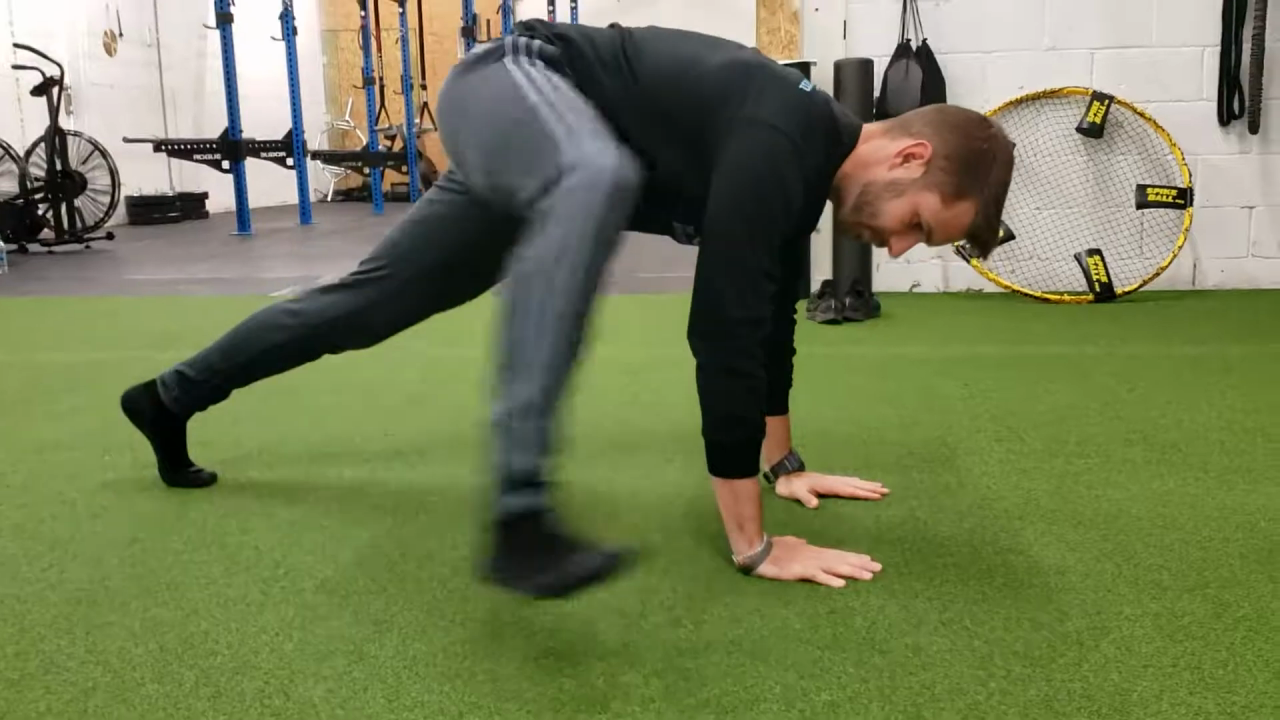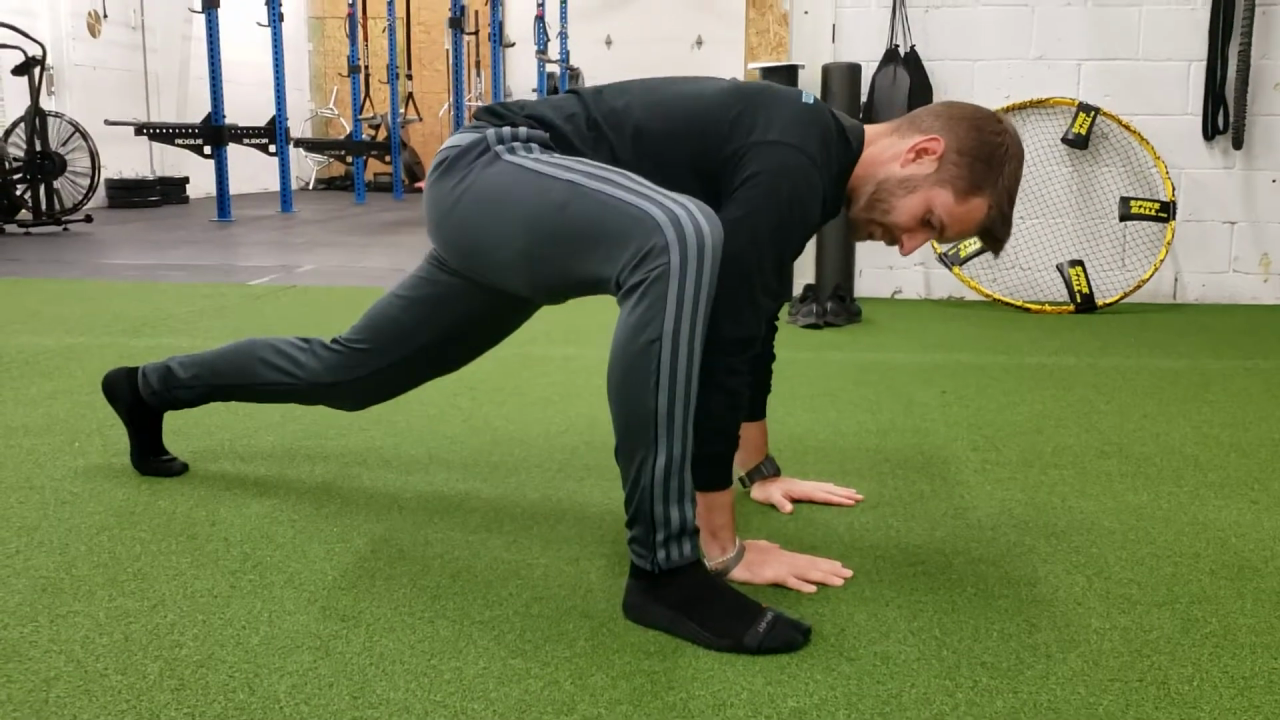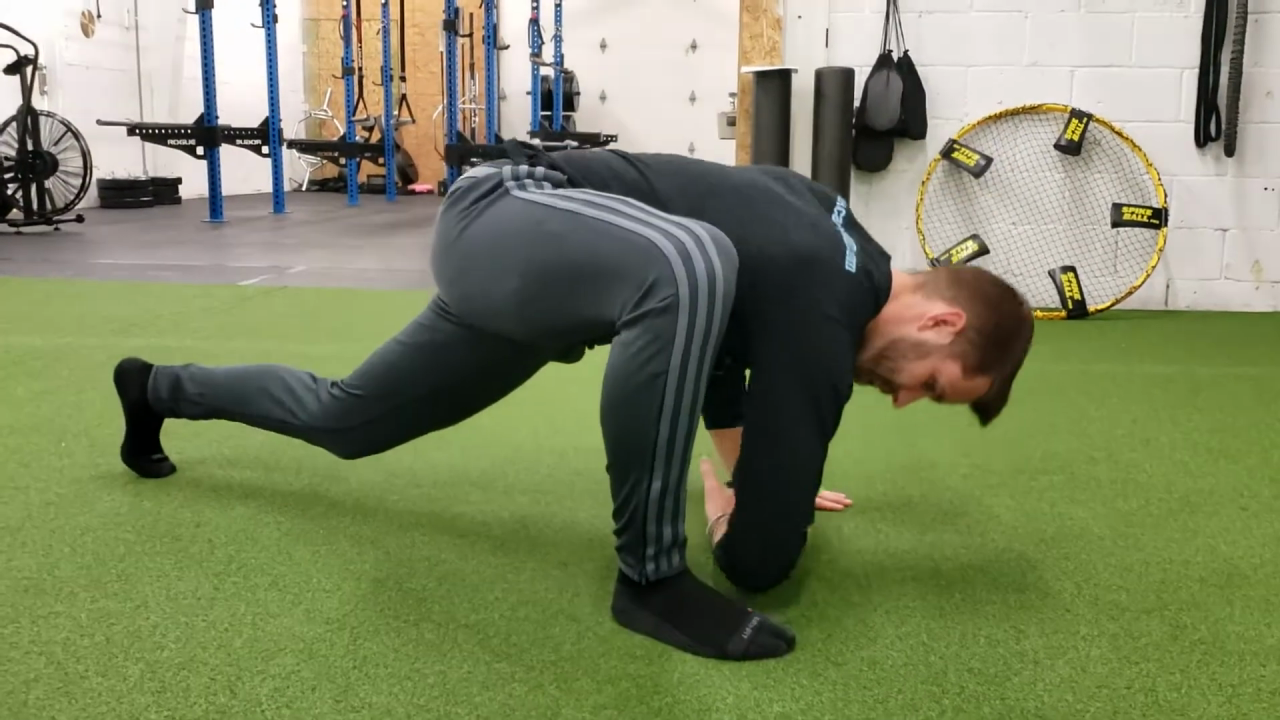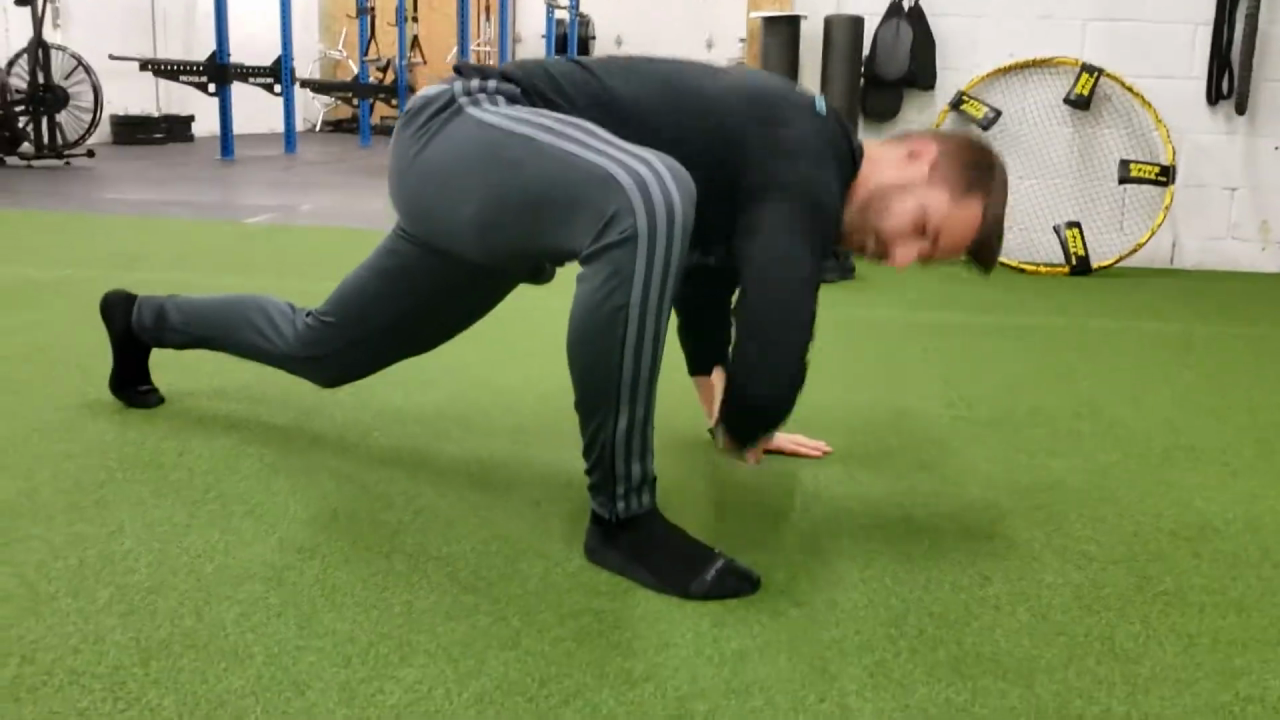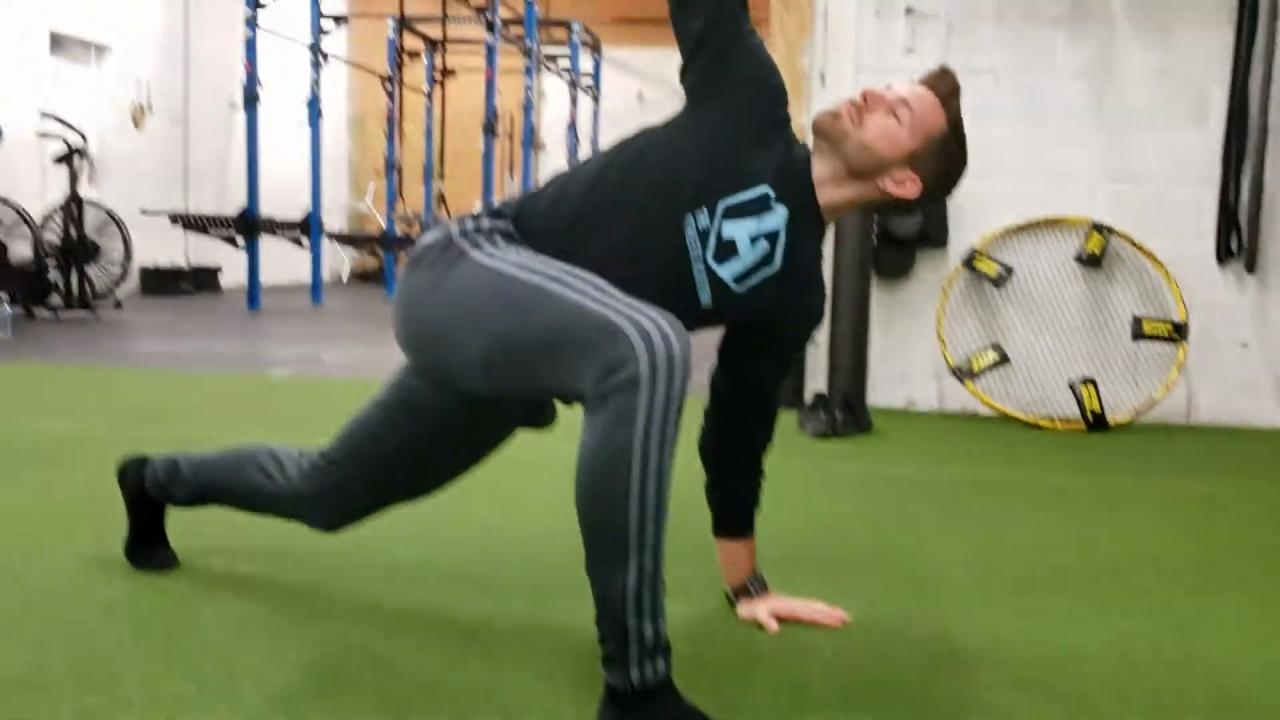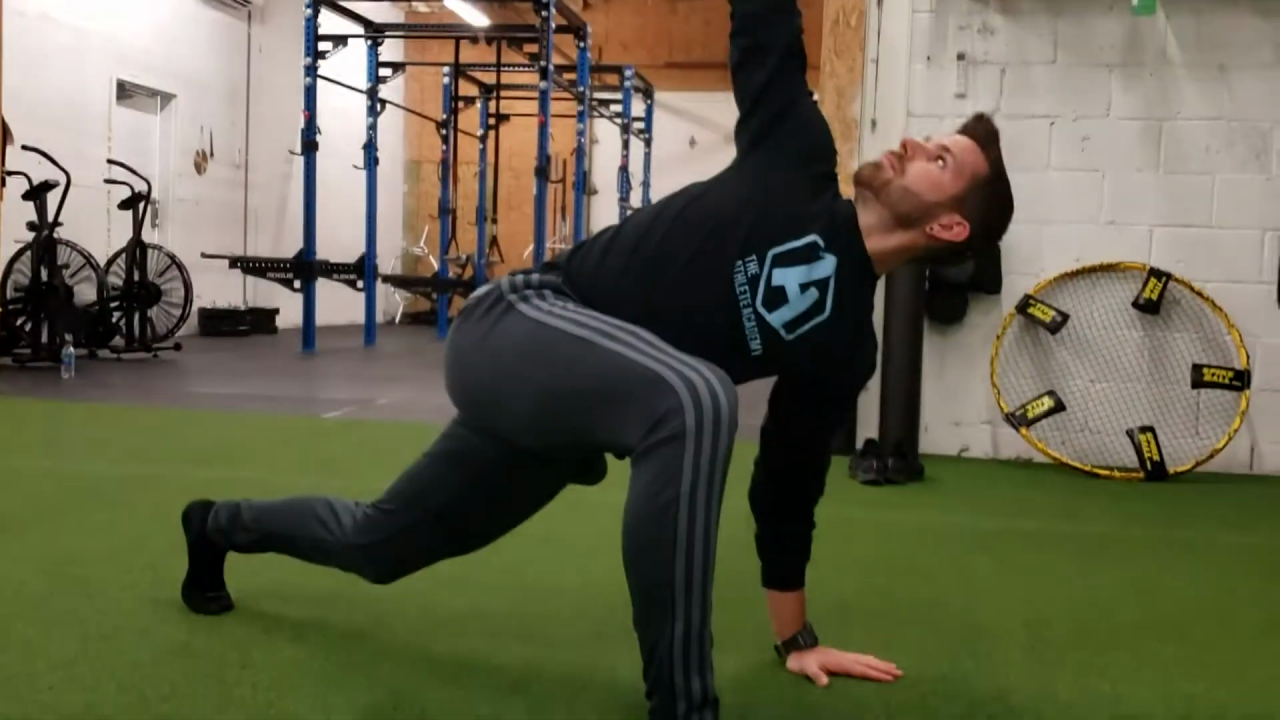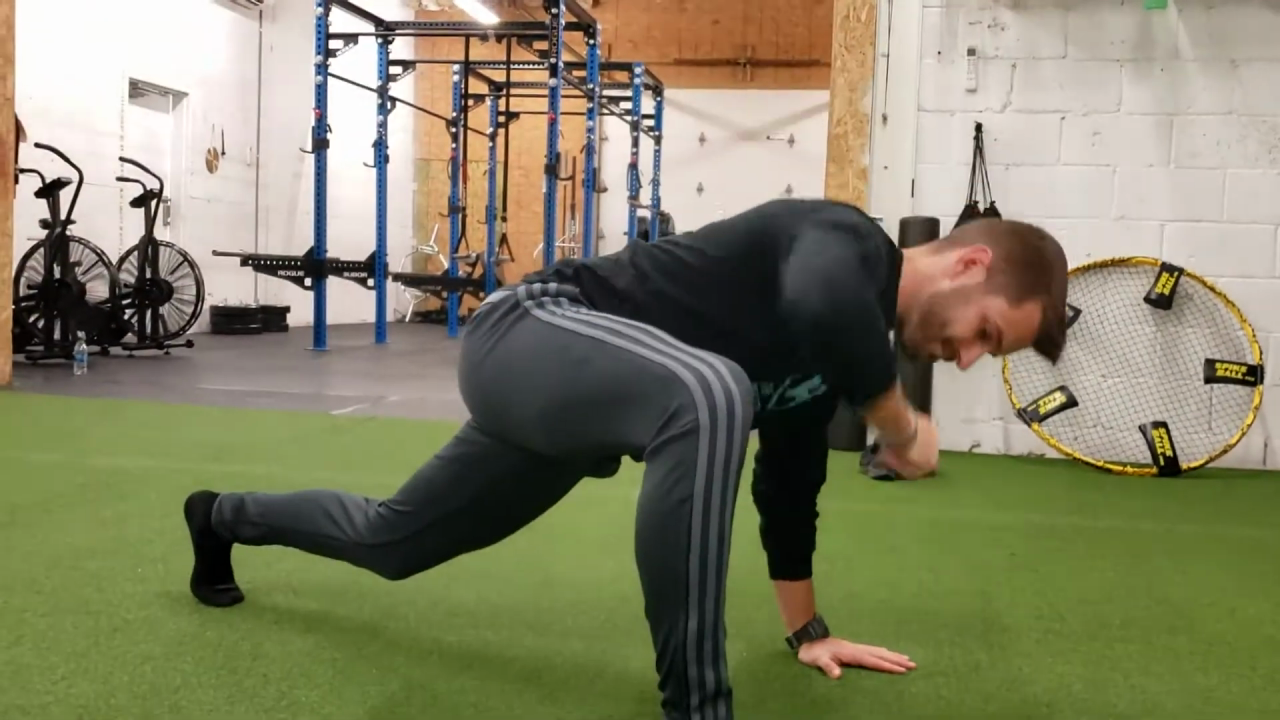
dt=0.7s
person 1, frame 1
left shoulder: (806, 158)
right shoulder: (780, 147)
left elbow: (769, 312)
right elbow: (725, 330)
left wrist: (783, 461)
right wrist: (750, 543)
left hip: (539, 143)
left knee: (375, 296)
right knee: (599, 182)
left ankle: (170, 398)
right ankle: (520, 511)
person 1, frame 2
left shoulder: (805, 146)
right shoulder: (796, 161)
left elbow: (744, 315)
right elbow: (716, 337)
left wrist: (757, 467)
right wrist: (718, 543)
left hip: (504, 207)
right hip: (487, 172)
left knee: (348, 373)
right knee: (678, 236)
left ankle: (149, 387)
right ankle: (666, 565)
person 1, frame 3
left shoulder: (838, 246)
right shoulder: (823, 313)
right elbow: (758, 558)
left wrist: (749, 479)
right wrist: (752, 515)
left hip: (506, 251)
right hip: (498, 218)
left knee: (341, 418)
right knee: (689, 265)
left ankle: (154, 389)
right ankle: (649, 575)
person 1, frame 4
left shoulder: (779, 183)
right shoulder: (803, 152)
left elbow: (702, 265)
right elbow: (766, 364)
left wrist: (725, 418)
right wrist: (751, 414)
left hip: (479, 186)
right hip: (459, 130)
left knee: (320, 346)
right knee: (650, 195)
left ankle: (141, 319)
right ankle: (621, 514)
person 1, frame 5
left shoulder: (794, 289)
right shoulder: (749, 103)
left elbow: (737, 427)
left wrist: (745, 585)
left hip: (504, 337)
right hip: (464, 267)
left knee: (322, 495)
right knee: (645, 345)
left ankle: (157, 483)
person 1, frame 6
left shoulder: (847, 344)
right shoulder: (797, 161)
left elbow: (788, 481)
left wrist: (794, 636)
left hip: (560, 410)
right hip: (512, 326)
left knee: (379, 544)
right knee: (694, 400)
left ankle: (220, 525)
person 1, frame 7
left shoulder: (851, 351)
right shoulder: (854, 250)
left elbow: (790, 477)
right elbow: (823, 311)
left wrist: (808, 627)
right wrist: (900, 422)
left hip: (555, 388)
right hip: (528, 329)
left knee: (392, 538)
right knee: (711, 393)
left ankle: (225, 515)
